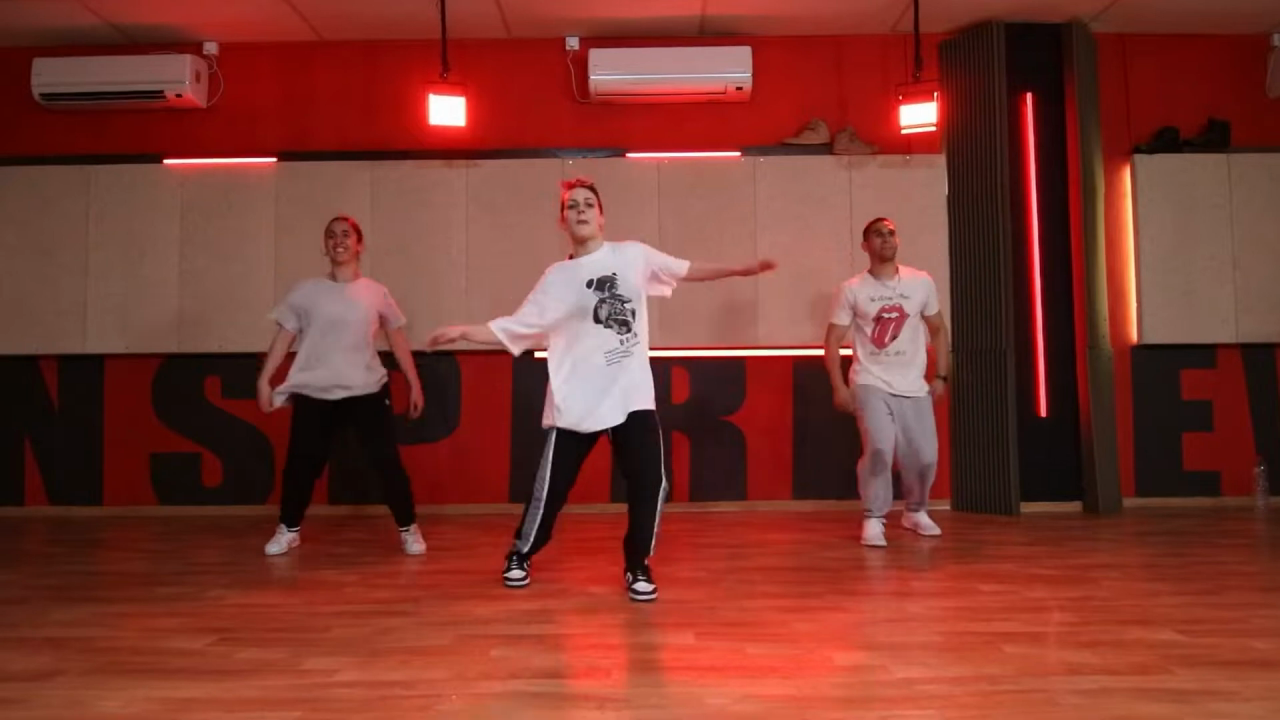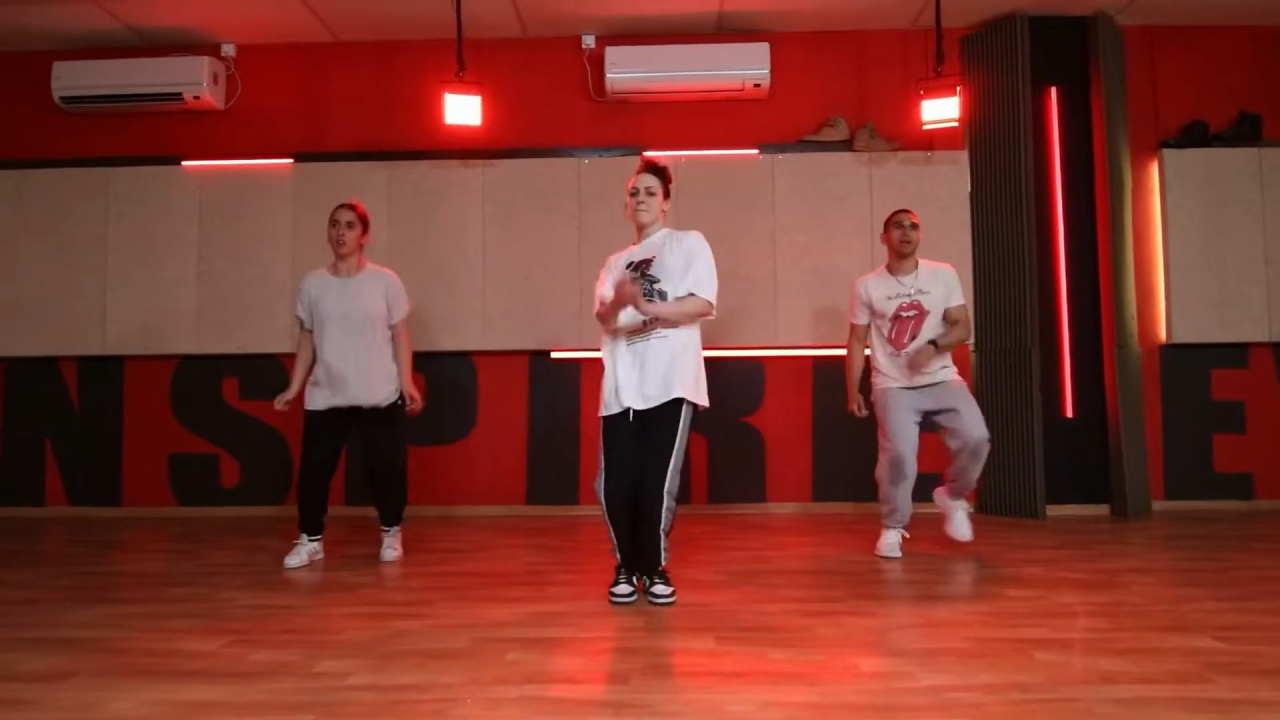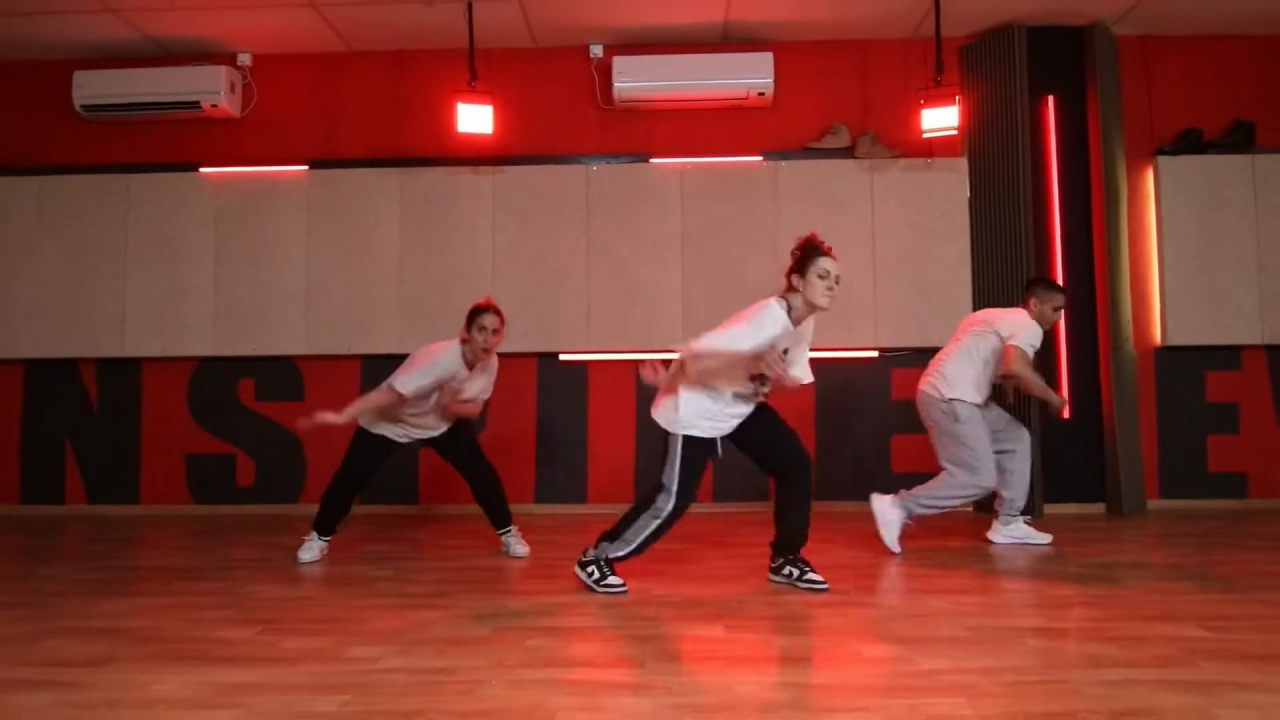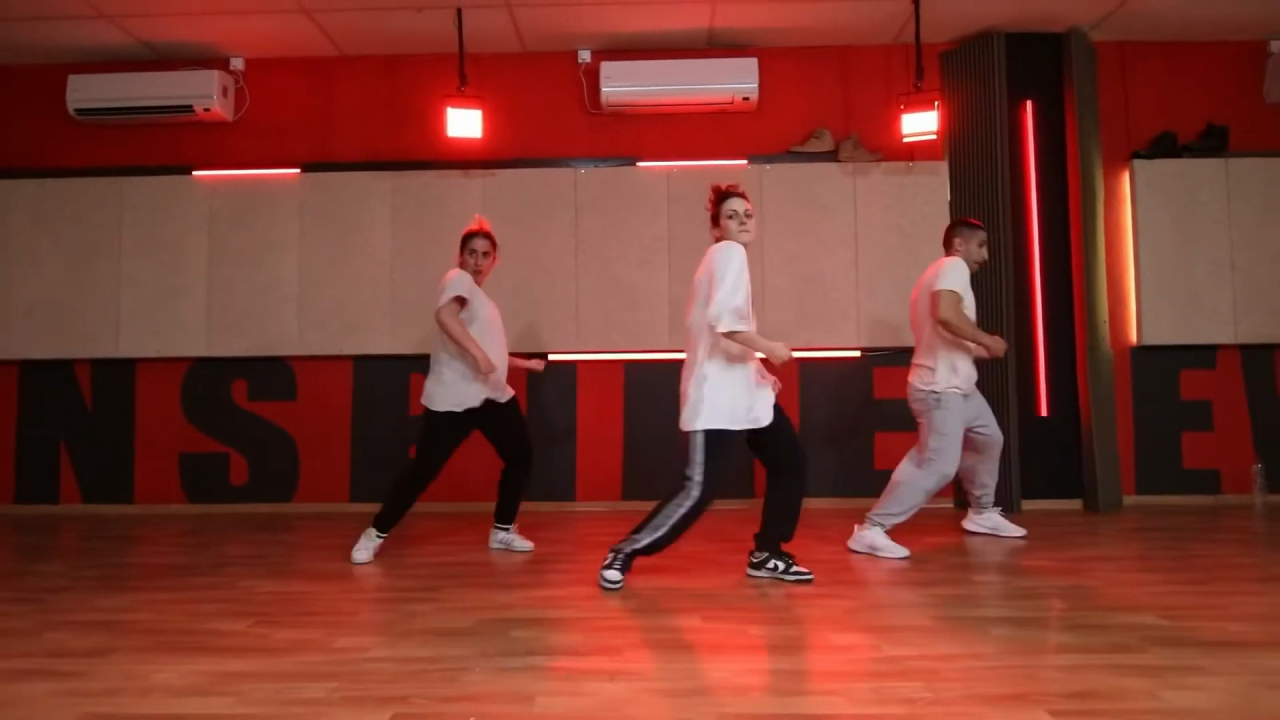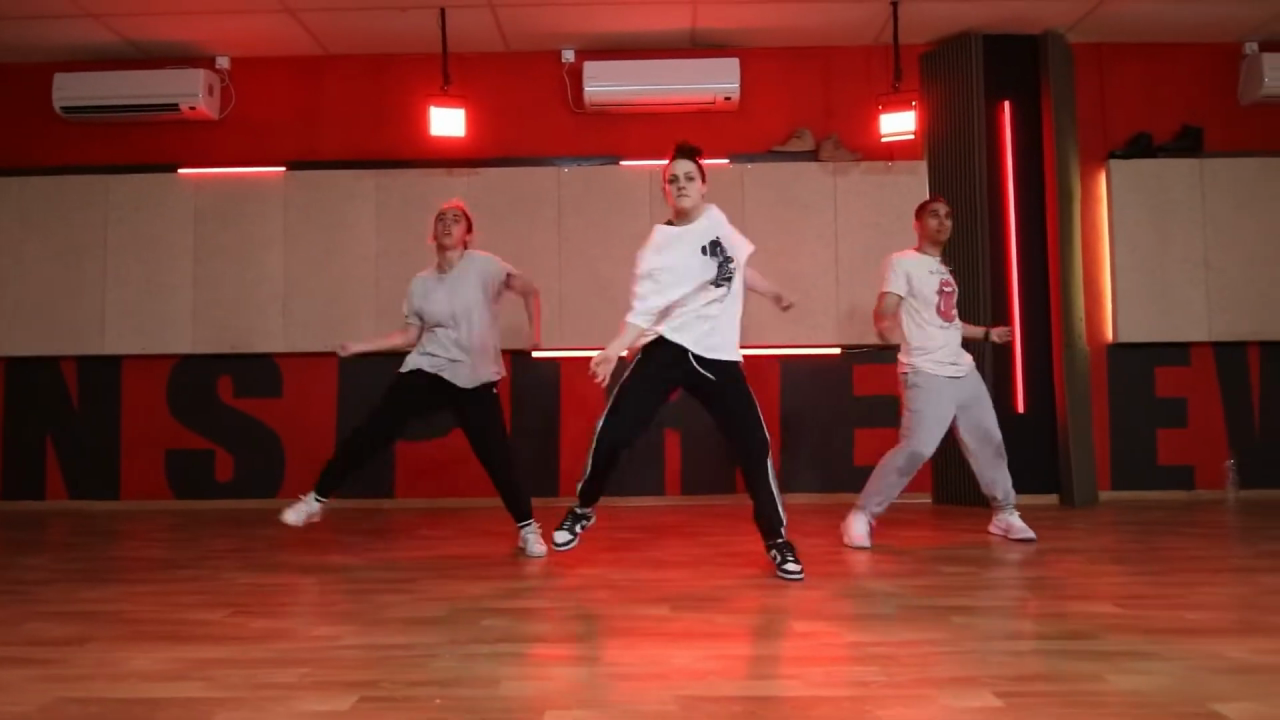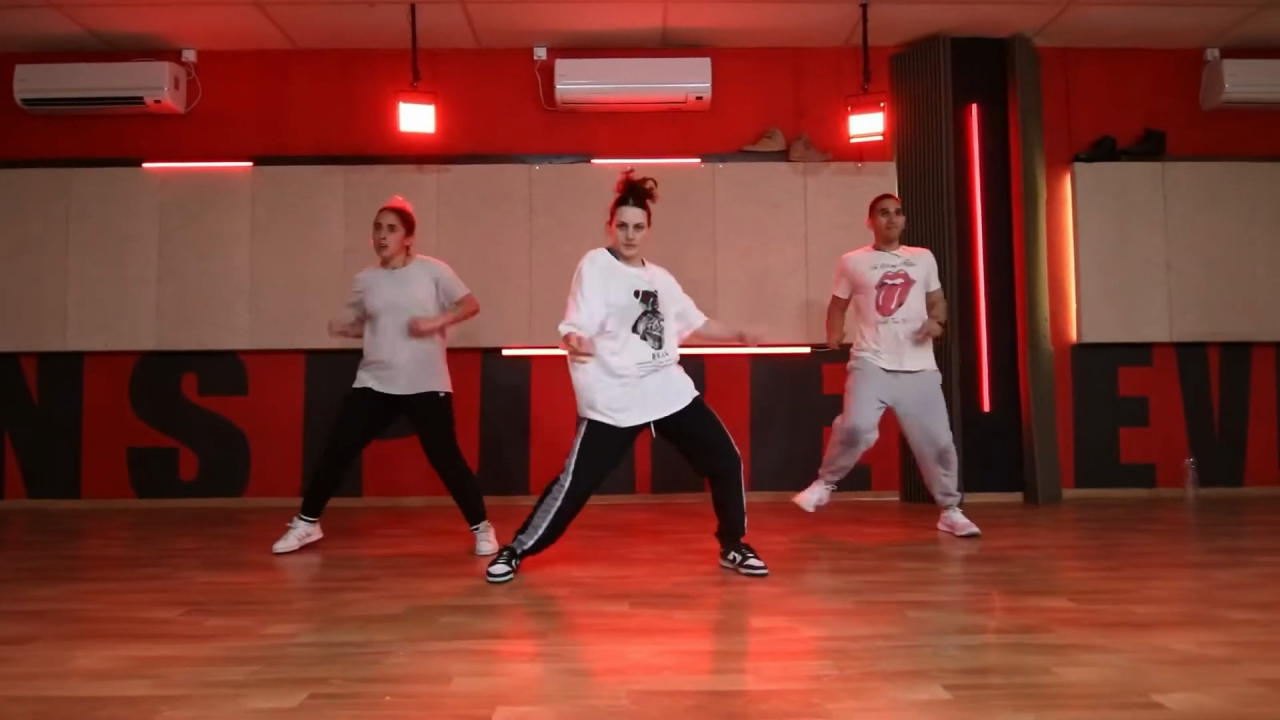
dt=0.7s
person 1, frame 1
left shoulder: (634, 254)
right shoulder: (558, 277)
left elbow: (684, 271)
right elbow: (518, 327)
left wrist: (738, 269)
right wrist: (464, 330)
left hip: (632, 394)
right hip: (576, 398)
left knee: (649, 481)
right knee: (551, 488)
left ankle: (636, 564)
right ankle: (520, 554)
person 1, frame 2
left shoulder: (689, 242)
right shoulder: (616, 263)
left elbow: (704, 305)
right elbow: (604, 319)
left wrist: (649, 309)
right wrist: (617, 303)
left hip: (671, 383)
right hip: (622, 388)
left knee: (657, 482)
right knee: (615, 485)
left ankle: (655, 567)
right ankle: (628, 566)
person 1, frame 3
left shoulder: (803, 323)
right shoulder: (770, 316)
left elbow: (794, 377)
right elbow: (700, 353)
left wrist: (777, 372)
left hip: (743, 404)
right hip: (698, 407)
left knee: (795, 467)
right knee: (672, 497)
left ankle: (786, 560)
right ankle: (596, 558)
person 1, frame 4
left shoulder: (730, 260)
right shoulder: (728, 253)
right elbow: (724, 325)
left wrist: (759, 370)
right wrist: (769, 347)
left hip: (746, 389)
right hip: (714, 394)
left knee: (791, 462)
right knee: (698, 491)
left ankle: (768, 552)
right ankle: (624, 553)
person 1, frame 5
left shoulder: (717, 218)
right shoulder: (660, 243)
left elbow: (739, 263)
right elbow: (643, 307)
left wrist: (773, 292)
right wrist: (613, 348)
left hip: (719, 353)
right hip: (670, 345)
left knee: (754, 446)
right knee: (613, 432)
left ankle: (776, 539)
right ankle: (583, 508)
person 1, frame 6
left shoulder: (660, 278)
right shoulder: (595, 264)
left elbow: (695, 324)
right elbow: (573, 330)
left wrist: (737, 334)
right wrist: (575, 342)
left hip: (669, 390)
right hip: (611, 400)
left knee: (726, 461)
right knee: (575, 483)
left ankle: (732, 544)
right ankle: (517, 549)
person 2, frame 1
left shoulder: (377, 293)
right shoulder: (307, 291)
left elbow: (398, 338)
right elbow: (284, 334)
left wrist: (414, 384)
right wrist: (265, 378)
left hip: (367, 393)
right hip: (315, 395)
left knee: (388, 464)
right knee: (300, 468)
left ankle: (408, 527)
right ankle: (289, 528)
person 2, frame 2
left shoulder: (385, 280)
right shoulder: (313, 284)
left elbow: (399, 331)
right elbow: (307, 339)
left wrist: (407, 380)
right wrist: (294, 387)
left hip: (379, 391)
right hip: (326, 395)
left knee: (387, 464)
right knee: (314, 469)
left ankle: (391, 530)
right ankle: (311, 539)
person 2, frame 3
left shoulder: (490, 364)
right shoulder: (443, 360)
left elbow: (472, 409)
right elbow: (390, 392)
left wrist: (456, 406)
right wrist: (342, 416)
left hip: (440, 425)
right hip: (386, 424)
left knee: (482, 472)
right knee: (350, 479)
left ankle: (508, 533)
right ankle: (320, 537)
person 2, frame 4
left shoulder: (481, 301)
right shoulder: (457, 279)
right elbow: (444, 316)
left wrist: (525, 363)
right wrist: (478, 353)
left hip: (495, 396)
right hip: (452, 402)
left knee: (521, 457)
right knee: (423, 470)
left ankle: (503, 530)
right ankle: (376, 533)
person 2, frame 5
left shoulder: (483, 265)
right shoulder: (421, 282)
left elbow: (528, 288)
right elbow: (410, 336)
left wrist: (535, 324)
right wrist: (362, 346)
left hip: (475, 380)
right hip: (425, 372)
left knee: (497, 455)
right knee: (370, 433)
left ankle: (527, 527)
right ankle: (316, 499)
person 2, frame 6
left shoulder: (431, 269)
right shoulder: (366, 280)
left elbow: (470, 304)
left wrist: (436, 322)
right wrist: (345, 328)
left hip: (426, 384)
right hip: (374, 383)
left knee: (446, 457)
right knee: (337, 450)
left ankle: (481, 526)
right ankle: (307, 522)
person 3, frame 1
left shoulder: (921, 282)
right shoulder: (851, 290)
left elbow: (938, 329)
right elbow: (833, 341)
left wrist: (940, 374)
right wrist: (838, 385)
left hip: (913, 387)
right hip: (870, 384)
left knee: (924, 457)
right knee: (880, 449)
left ankle: (915, 511)
right ankle: (873, 517)
person 3, frame 2
left shoulder: (944, 275)
right shoulder: (867, 286)
left elbow: (962, 327)
right elbow: (857, 342)
left wrist: (933, 347)
right wrist: (853, 390)
left hip: (941, 380)
right hip: (893, 385)
left knee: (975, 438)
right knee: (899, 454)
left ankle: (953, 496)
right ankle: (892, 529)
person 3, frame 3
left shoulder: (996, 319)
right shoulder: (1028, 326)
right elbow: (1016, 368)
left wrist: (1005, 377)
right wrist: (1053, 397)
left hip: (953, 399)
right hip: (948, 400)
left knee: (1017, 439)
right knee: (979, 477)
left ankle: (1009, 523)
right ankle: (896, 505)
person 3, frame 4
left shoulder: (936, 276)
right shoulder: (954, 266)
right elbow: (946, 315)
left wrist: (979, 349)
right wrist: (988, 341)
left hip: (956, 387)
right hip: (941, 390)
left knee: (989, 441)
right knee: (936, 466)
left ankle: (982, 513)
right ankle: (871, 530)
person 3, frame 5
left shoulder: (943, 270)
right shoulder: (903, 262)
right elbow: (885, 310)
left wrist: (988, 333)
right wrist: (888, 329)
left hip: (963, 372)
right hip: (926, 376)
left knee: (989, 442)
right knee: (916, 448)
left ankle: (1004, 513)
right ankle: (861, 515)
person 3, frame 6
left shoulder: (923, 258)
right shoulder: (852, 262)
left elbow: (937, 302)
right elbow: (837, 306)
left wrist: (937, 324)
right wrist: (833, 334)
left hip: (919, 370)
right hip: (871, 365)
left knee: (939, 442)
right knee: (857, 427)
left ankle: (950, 510)
right ankle: (825, 482)
